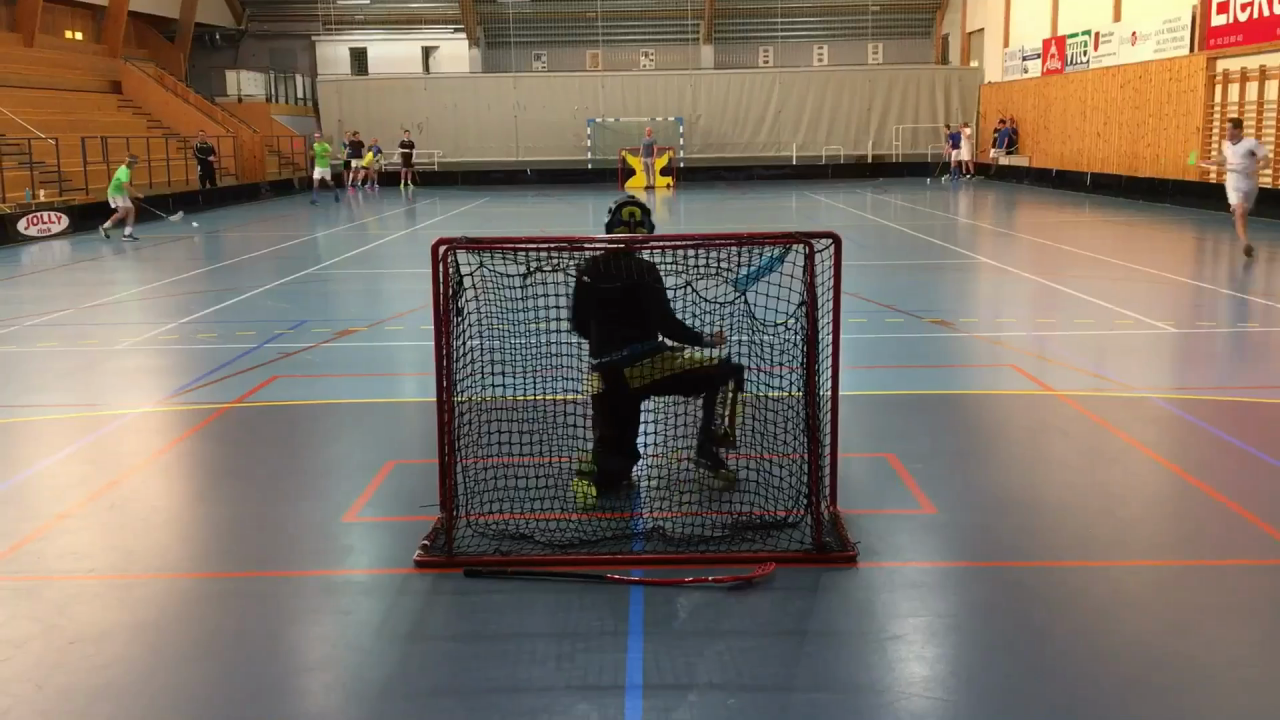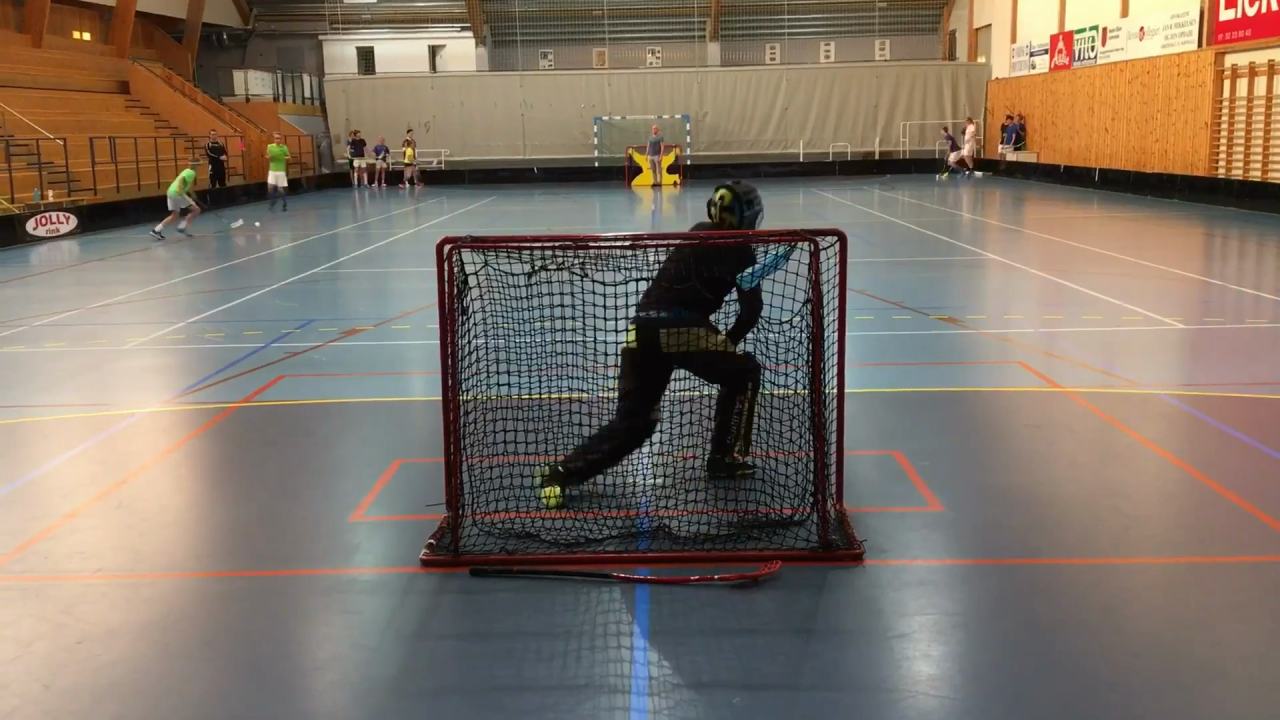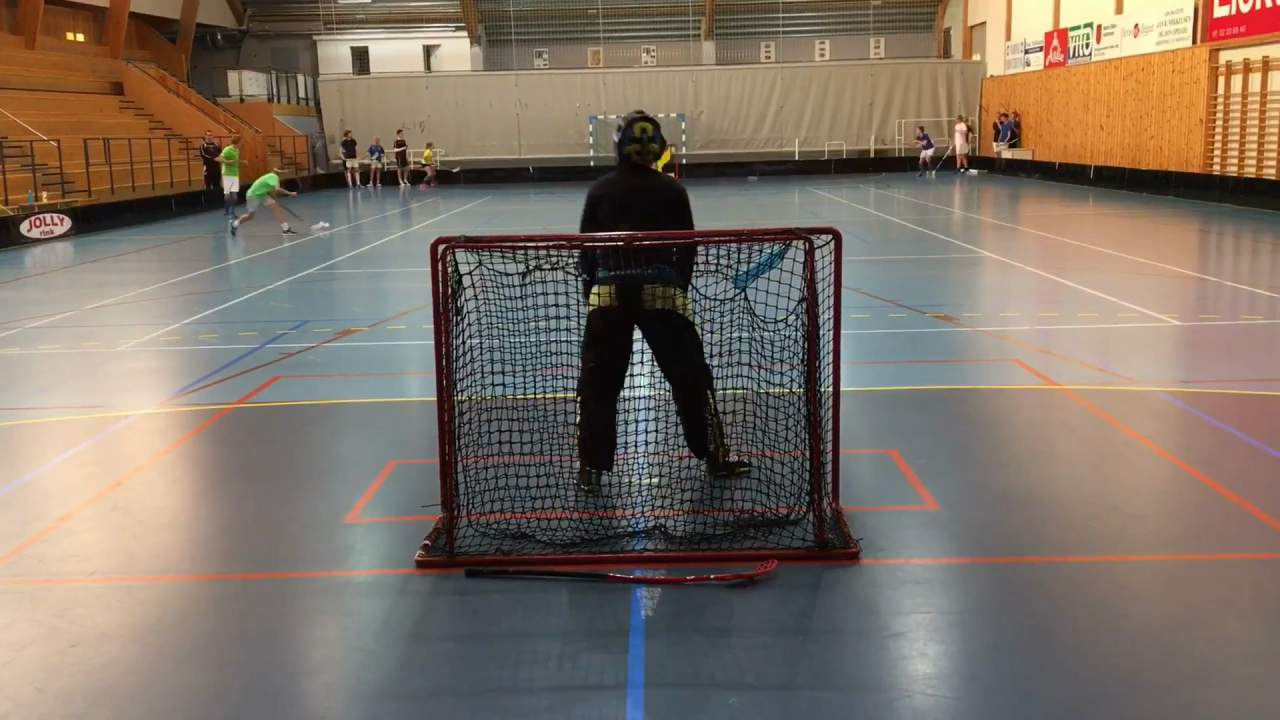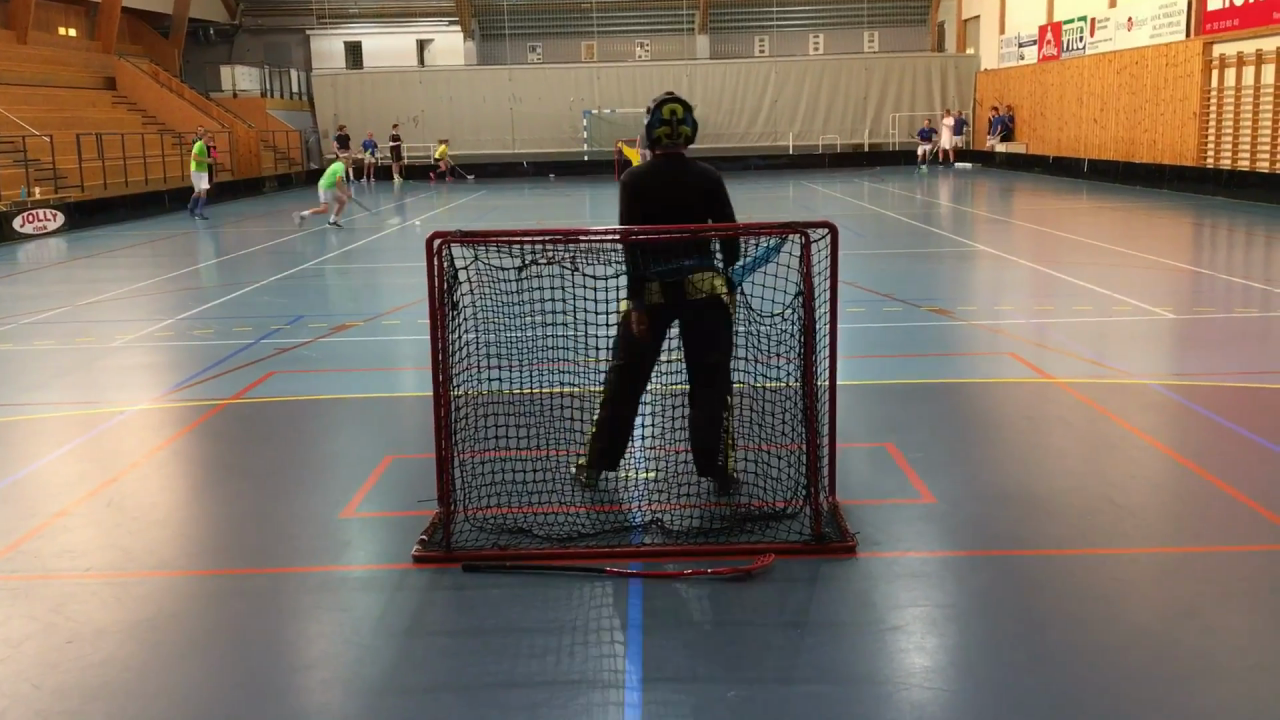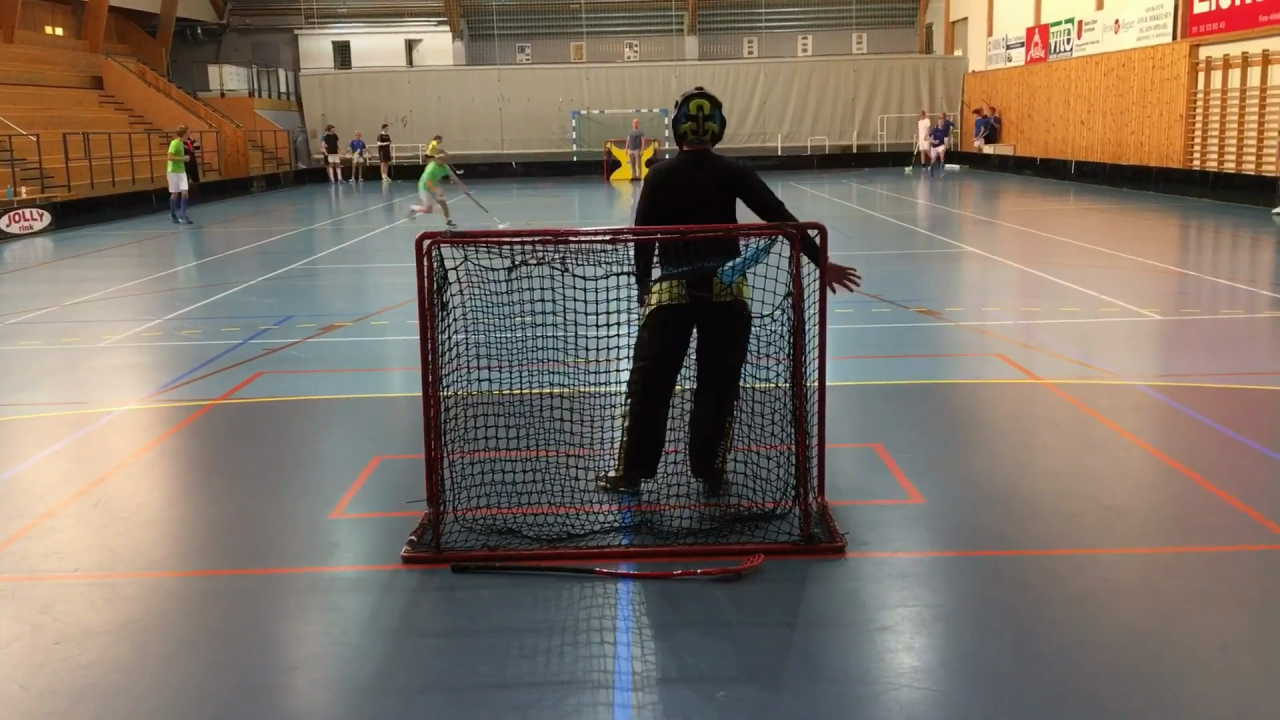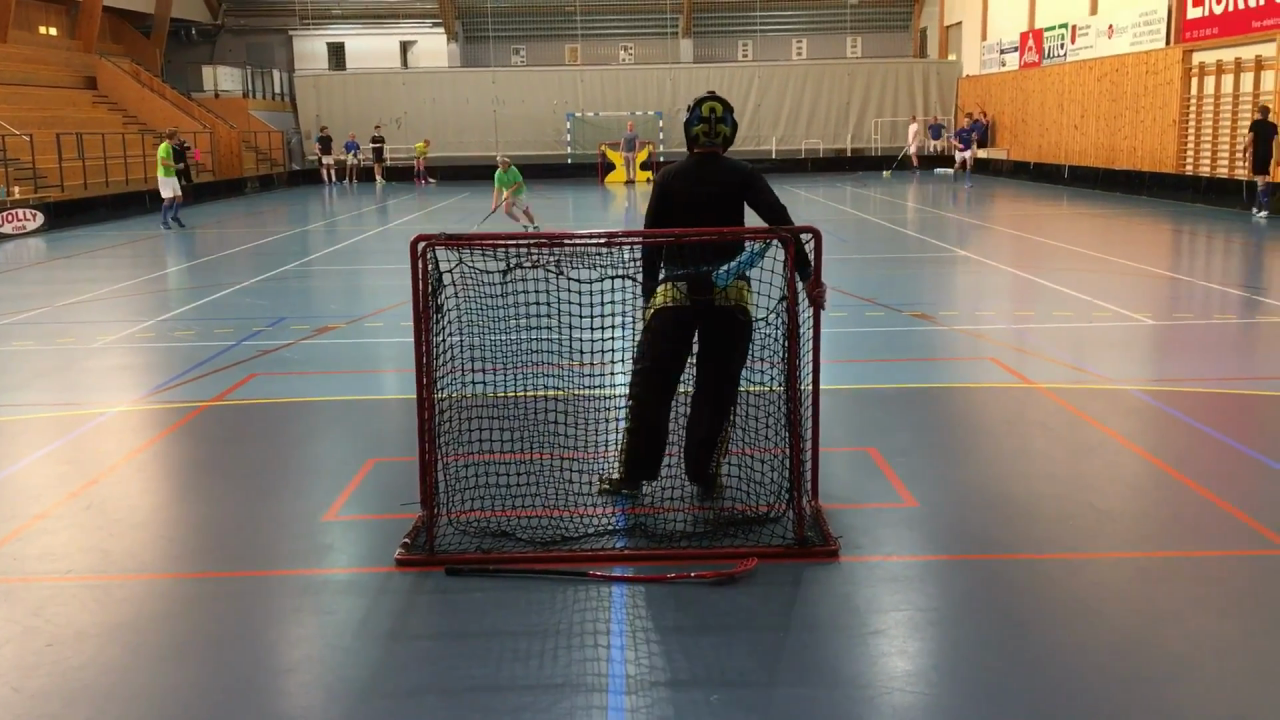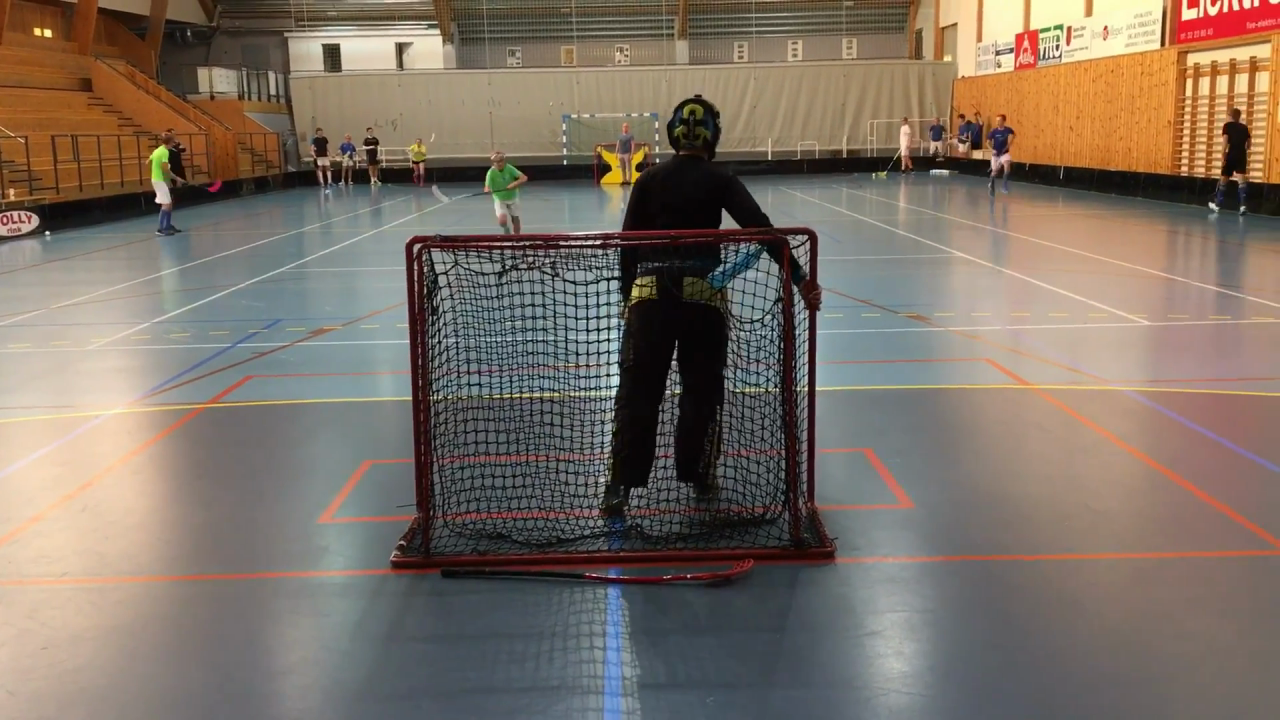
dt=0.3s
person 1, frame 1
left shoulder: (587, 271)
right shoulder: (645, 270)
left elbow: (581, 324)
right elbow: (667, 324)
right wrist: (704, 339)
left hip: (607, 376)
right hip: (651, 364)
left knee: (615, 453)
right knee: (727, 372)
left ankle: (597, 476)
right ankle: (711, 452)
person 1, frame 2
left shoulder: (697, 234)
right shoulder: (740, 250)
right elbow: (751, 307)
right wrist: (729, 345)
left hip: (642, 333)
right hip: (684, 331)
left knee: (630, 423)
right knee: (743, 374)
left ankle: (564, 471)
right ankle: (725, 460)
person 1, frame 3
left shoulder: (601, 190)
right shoulder: (672, 190)
left elbow: (585, 248)
right elbow: (688, 251)
left wrist: (590, 292)
right wrist: (678, 292)
left hip: (609, 293)
right hip: (660, 292)
left knee: (597, 385)
right knee: (691, 376)
left ankle: (592, 468)
right ankle: (715, 457)
person 1, frame 4
left shoulder: (635, 179)
right shoulder: (707, 177)
left elbow: (632, 242)
right elbow: (730, 238)
left wrist: (638, 305)
right wrist: (728, 287)
left hip: (651, 289)
right hip: (704, 288)
left knee: (625, 380)
right knee: (712, 383)
left ankle: (598, 465)
right ankle: (717, 469)
person 1, frame 5
left shoulder: (659, 175)
right shoulder: (733, 172)
left elbow: (644, 238)
right elbow: (779, 218)
left wrist: (643, 288)
right wrist: (821, 263)
left hip: (672, 290)
right hip: (725, 289)
left knee: (650, 384)
right knee: (718, 385)
left ankle: (631, 471)
right ankle: (709, 472)
person 1, frame 6
left shoulder: (669, 177)
right shoulder: (742, 175)
left elbow: (651, 242)
right elbow: (780, 223)
left wrist: (649, 292)
right wrist: (807, 276)
left hip: (675, 291)
right hip: (727, 292)
left knee: (651, 385)
right knee: (717, 389)
left ankle: (633, 475)
right ankle: (704, 475)
person 1, frame 7
left shoulder: (649, 179)
right shoulder: (718, 179)
left elbow: (629, 241)
right elbow: (759, 227)
left wrist: (628, 294)
right wrist: (799, 278)
left hip: (650, 290)
right hip: (702, 290)
left knee: (638, 390)
right knee: (703, 389)
left ankle: (621, 485)
right ankle: (699, 476)
